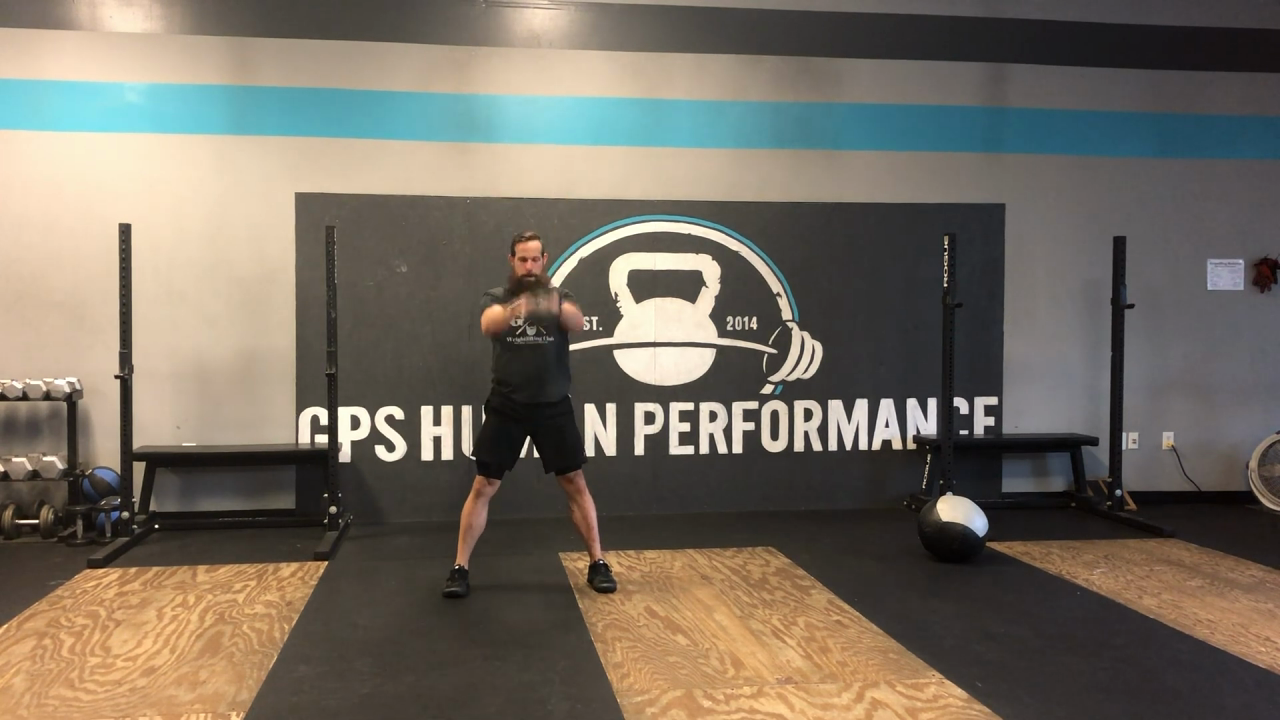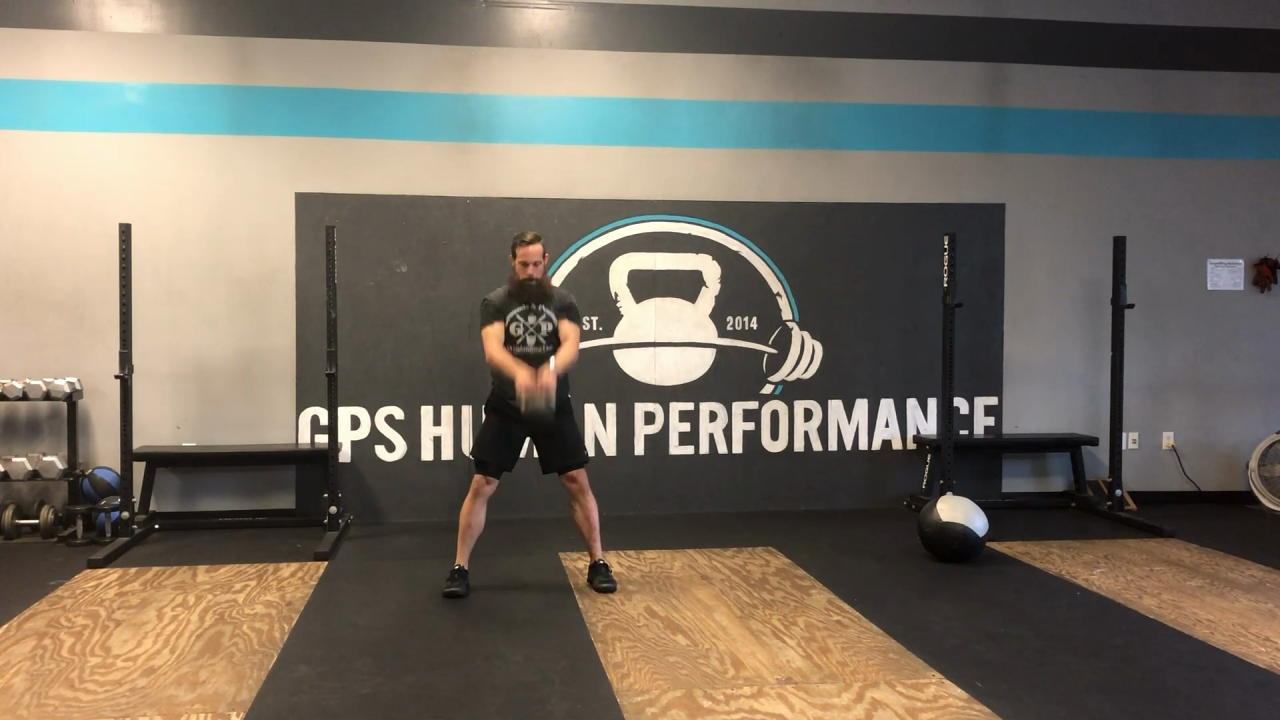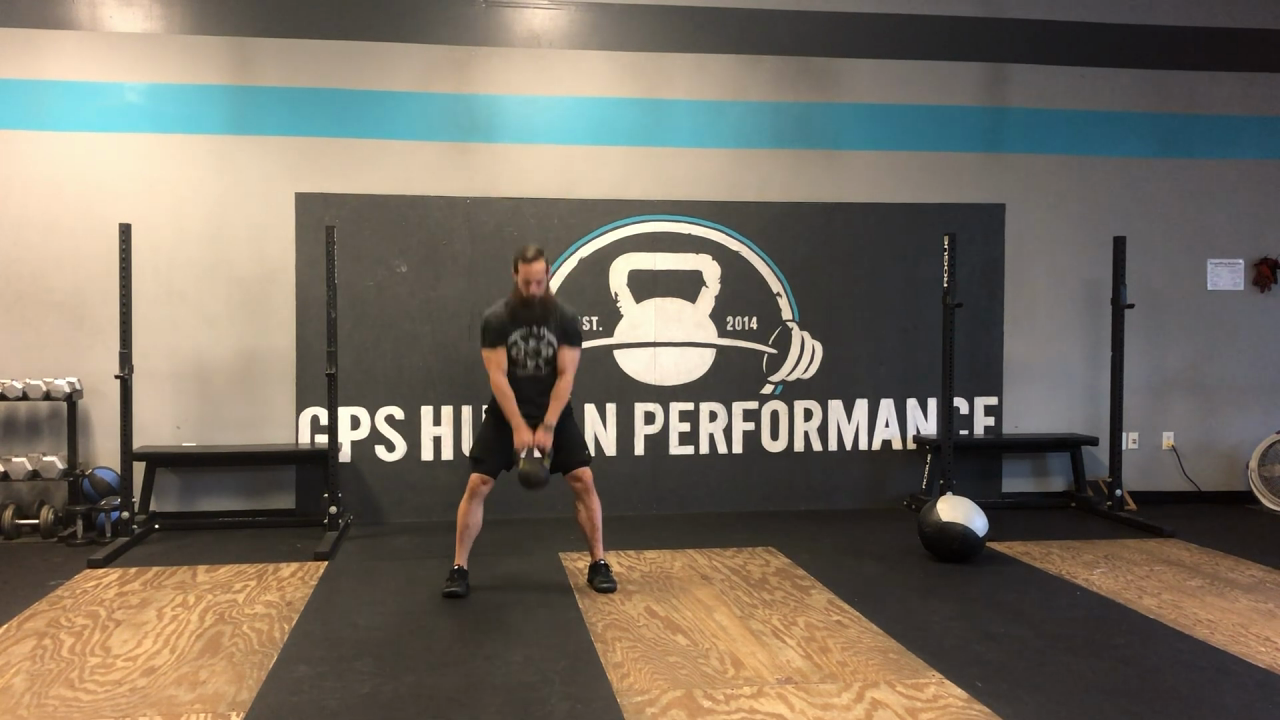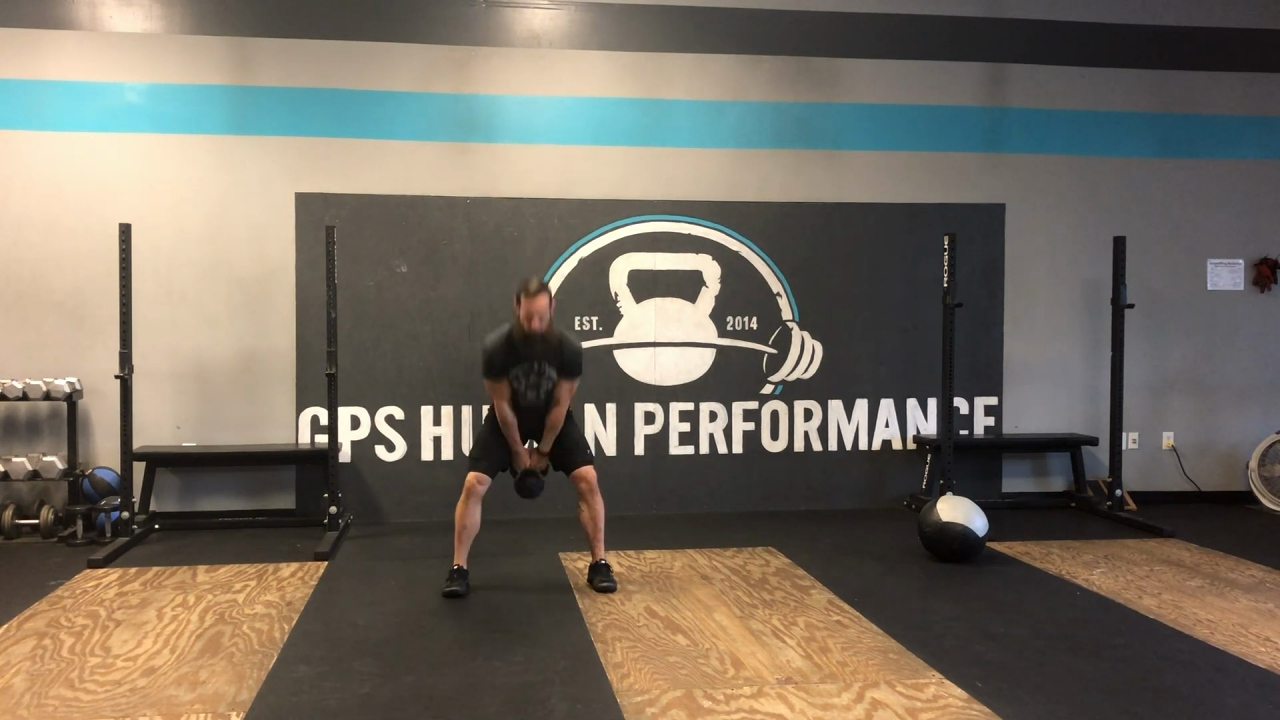
dt=0.1s
person 1, frame 1
left shoulder: (559, 297)
right shoulder: (498, 296)
left elbow: (577, 322)
right elbow: (487, 325)
left wrist: (556, 305)
right wrist: (514, 309)
left hip: (554, 405)
right hip: (506, 405)
left knee: (575, 483)
right knee: (483, 487)
left ankle: (598, 564)
right ankle: (460, 569)
person 1, frame 2
left shoulder: (562, 302)
right shoulder: (496, 302)
left elbow: (571, 344)
right elbow: (492, 349)
left wrist: (552, 369)
right wrist: (518, 371)
left hip: (554, 405)
right hip: (506, 406)
left knee: (578, 482)
right knee: (482, 486)
left ankle: (598, 564)
right ankle: (460, 568)
person 1, frame 3
left shoulder: (565, 317)
right shoulder: (496, 317)
left elbow: (565, 378)
right elbow: (498, 379)
left wrist: (548, 427)
right wrist: (518, 427)
left hip: (554, 412)
right hip: (507, 412)
left knee: (583, 480)
right knee: (478, 484)
left ankle: (598, 564)
right ankle: (459, 568)
person 1, frame 4
left shoulder: (569, 348)
right shoulder: (496, 348)
left elbow: (560, 406)
right elbow: (503, 407)
left wrist: (545, 450)
right wrist: (518, 451)
left hip: (553, 419)
right hip: (508, 418)
left knee: (587, 479)
right knee: (474, 484)
left ankle: (598, 564)
right ankle: (458, 568)
